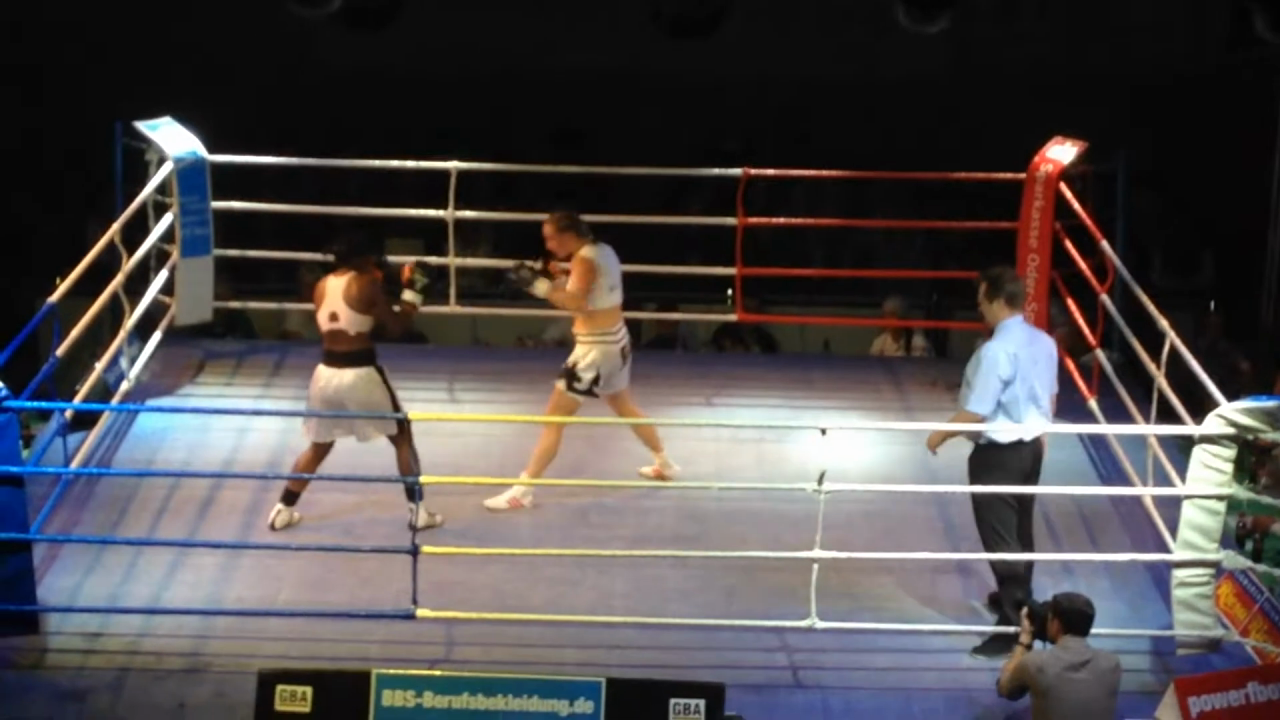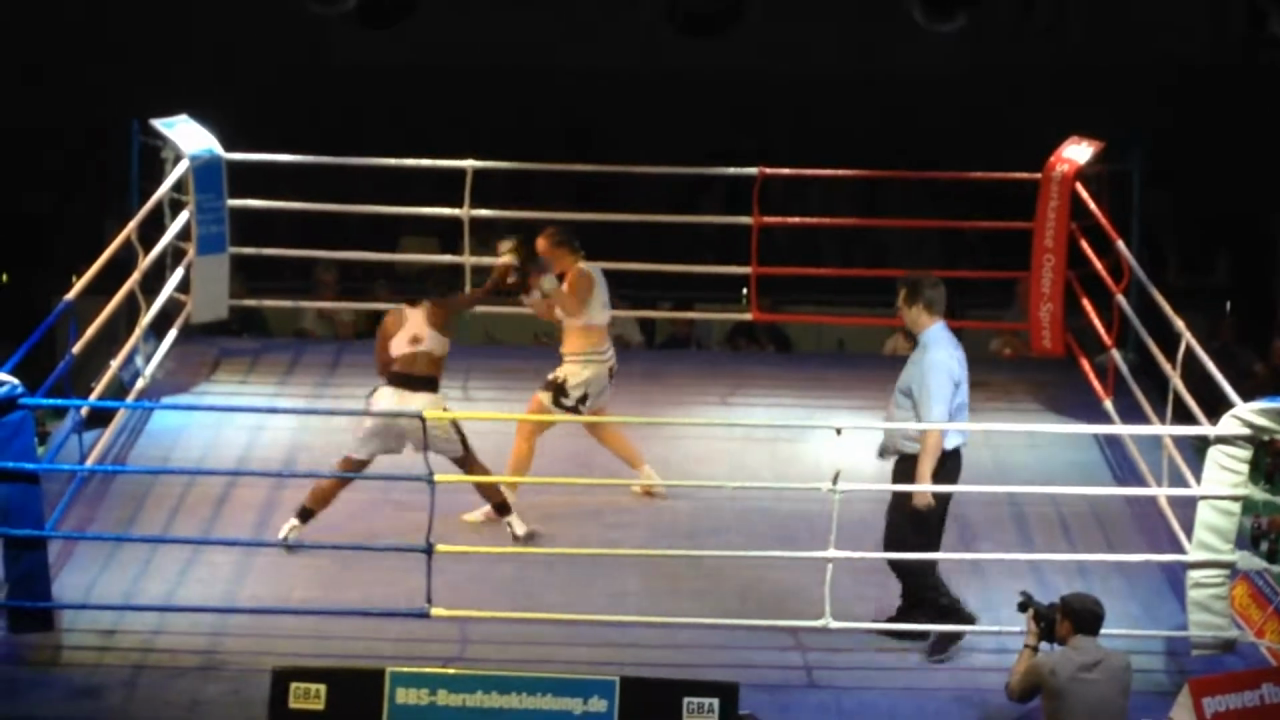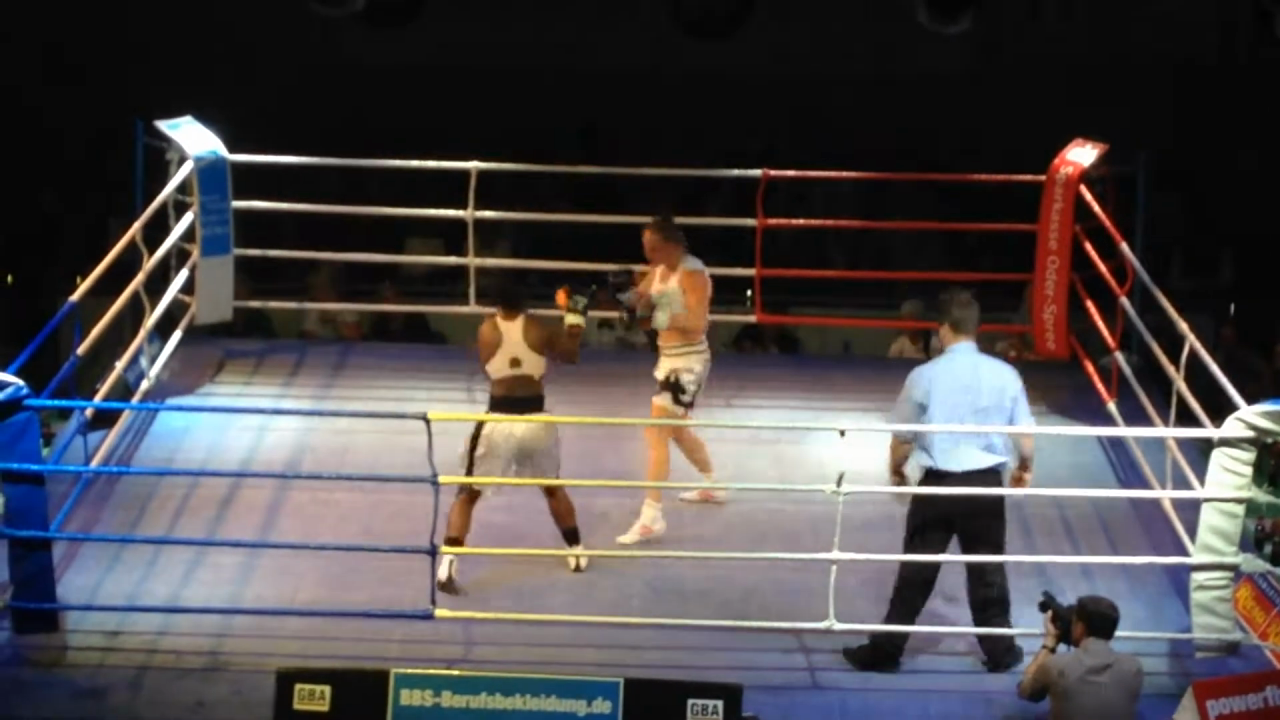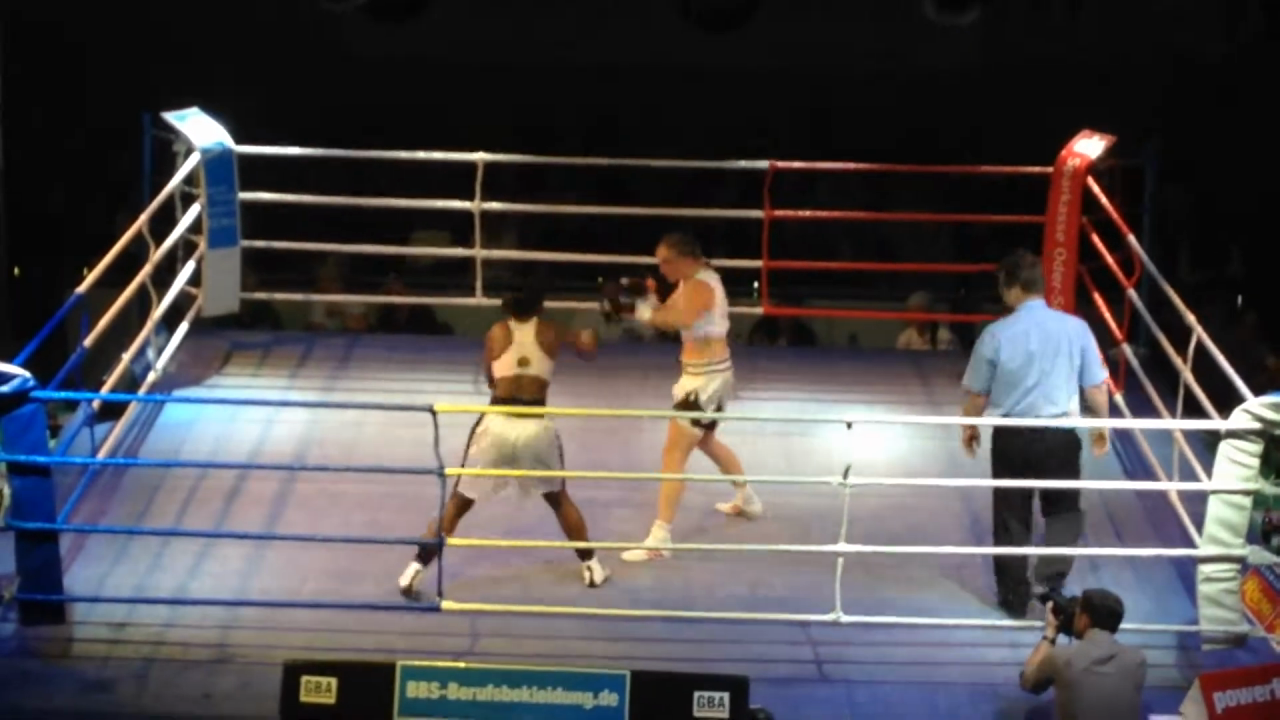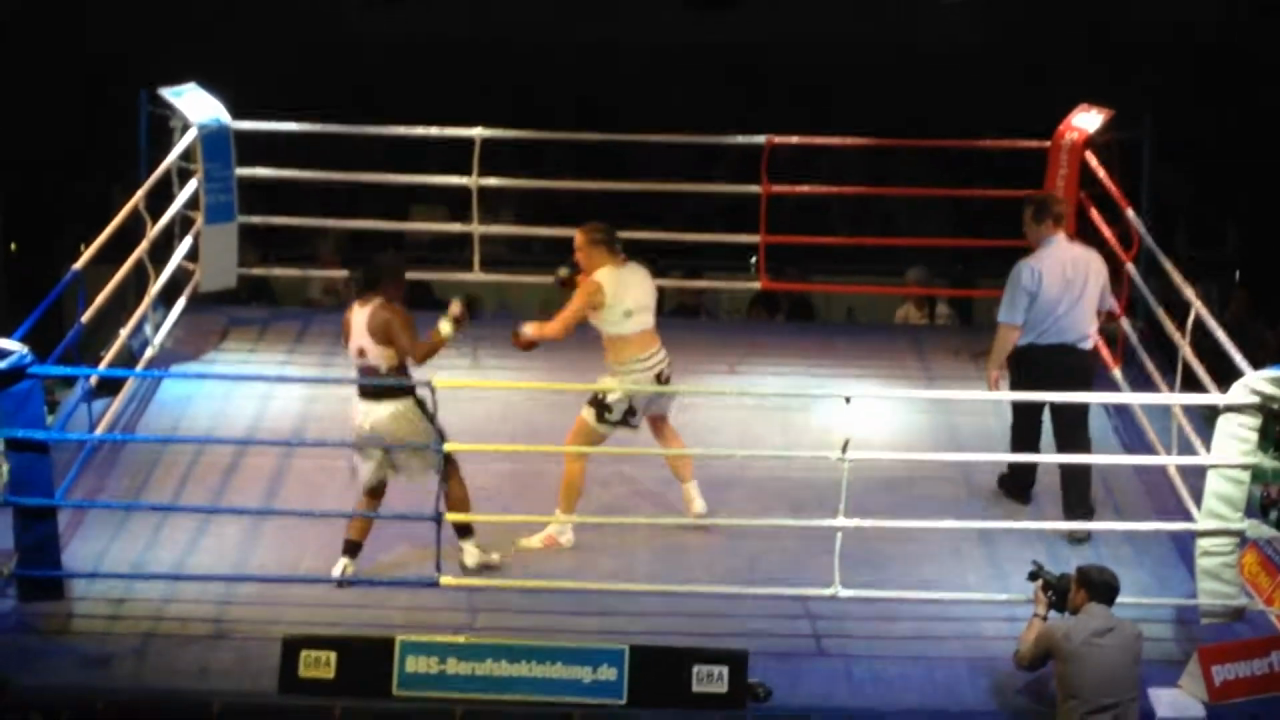
dt=1s
person 1, frame 1
left shoulder: (996, 351)
right shoulder: (1045, 343)
left elbow: (975, 412)
right elbow: (1050, 397)
left wrist: (940, 435)
left hip: (998, 455)
right hip: (1031, 448)
left knee: (1000, 538)
right knee: (1020, 530)
left ankle: (1014, 625)
right ankle: (1017, 600)
person 1, frame 2
left shoulder: (936, 356)
right shoulder: (937, 345)
left elbow: (935, 425)
left wrist: (923, 478)
right wrist: (892, 442)
left hip: (929, 464)
right hip: (918, 460)
left knee: (903, 546)
right knee: (918, 544)
left ankle: (951, 616)
right ankle: (915, 616)
person 1, frame 3
left shoulder: (924, 376)
right shoulder: (1005, 374)
left elbow: (903, 438)
right elbow: (1023, 436)
left wrist: (897, 470)
right wrist: (1024, 468)
left hip: (939, 485)
right hip: (987, 484)
left knee: (916, 571)
right knee: (988, 570)
left ankle: (885, 649)
right ankle: (1000, 649)
person 1, frame 4
left shoulder: (995, 334)
right shoulder: (1075, 328)
left elbow: (977, 392)
right elbow: (1096, 387)
left wrist: (969, 427)
right wrist: (1102, 427)
left hip: (1009, 436)
right hip: (1058, 435)
left knee: (1010, 518)
right knee: (1064, 510)
left ankle: (1013, 597)
right ankle: (1051, 577)
person 1, frame 5
left shoulder: (1030, 267)
right shoulder: (1093, 260)
left elbow: (1011, 325)
right elbow: (1103, 310)
left wrist: (994, 364)
left hip: (1033, 358)
right hip: (1078, 358)
left knee: (1025, 427)
right knee: (1075, 438)
left ankle: (1019, 486)
right ankle: (1079, 517)
person 2, frame 1
left shoulder: (583, 260)
right shoulder: (602, 251)
left elbow: (576, 303)
left wrist: (536, 284)
right wrist: (552, 280)
left hip: (595, 349)
right hip: (616, 343)
left knee: (553, 419)
right knee: (624, 407)
left ankle: (521, 492)
right ankle: (664, 464)
person 2, frame 2
left shoulder: (581, 274)
right shoulder: (582, 272)
left elbow: (571, 310)
right elbow: (553, 313)
left wrist: (543, 279)
right wrist: (532, 294)
left hip: (582, 368)
right hip: (599, 363)
left knee: (526, 431)
right knee: (598, 426)
right ankle: (649, 479)
person 2, frame 3
left shoulder: (693, 274)
right shoulder: (660, 268)
left elbow: (698, 323)
right elbow: (641, 298)
left wrist: (656, 315)
right wrist: (632, 296)
left hip: (685, 362)
right hip: (671, 357)
left knee: (655, 435)
right knee: (677, 428)
left ankle: (651, 519)
right ankle: (711, 486)
person 2, frame 4
left shoulder: (701, 286)
right shoulder: (688, 281)
left elbow: (680, 319)
right elbow: (663, 317)
left wrist: (639, 309)
right wrist: (649, 298)
left hip: (707, 378)
right hip: (706, 375)
left knee: (673, 456)
right knee: (707, 441)
left ankle: (660, 539)
right ankle: (746, 499)
person 2, frame 5
left shoulder: (594, 286)
right shoulder: (639, 273)
left elbow: (558, 329)
left wrist: (529, 331)
left hip: (626, 381)
right hip: (657, 368)
left knee: (575, 449)
right knee: (663, 429)
left ankle: (560, 530)
right ankle: (694, 498)
person 3, frame 1
left shoulder: (322, 285)
right shoulder: (367, 284)
right elbow: (397, 327)
right wrist: (412, 290)
left hip: (327, 373)
right hip: (361, 374)
left knee: (319, 446)
right knee: (402, 438)
left ankle: (283, 511)
right ankle: (417, 511)
person 3, frame 2
left shoulder: (391, 319)
right shoulder: (444, 308)
left elbow: (383, 367)
right elbow: (487, 290)
right wrist: (505, 268)
left hip: (389, 398)
right hip: (425, 402)
left knee: (349, 467)
right knee: (467, 461)
left ankle: (295, 525)
right ankle: (512, 522)
person 3, frame 3
left shoulder: (486, 330)
right shoulder: (539, 326)
right elbow: (571, 355)
right wrist: (575, 316)
left hip: (498, 422)
right hip: (536, 420)
left knee: (467, 494)
right knee: (553, 488)
left ankle: (449, 564)
right ankle: (576, 552)
person 3, frame 4
left shoulder: (497, 332)
right shoulder: (551, 331)
left elbow: (492, 380)
right elbow: (587, 350)
right wrist: (586, 337)
left hip: (498, 424)
right hip: (536, 426)
left knee: (458, 504)
right knee: (559, 498)
left ankle: (415, 571)
right ankle: (591, 567)
person 3, frame 5
left shoulder: (351, 314)
right shoulder: (392, 312)
right elbow: (418, 355)
right wrist: (449, 322)
left hip: (365, 410)
right hip: (399, 409)
left knee: (372, 493)
right knee: (450, 472)
left ankle: (345, 562)
right ankle: (468, 548)
